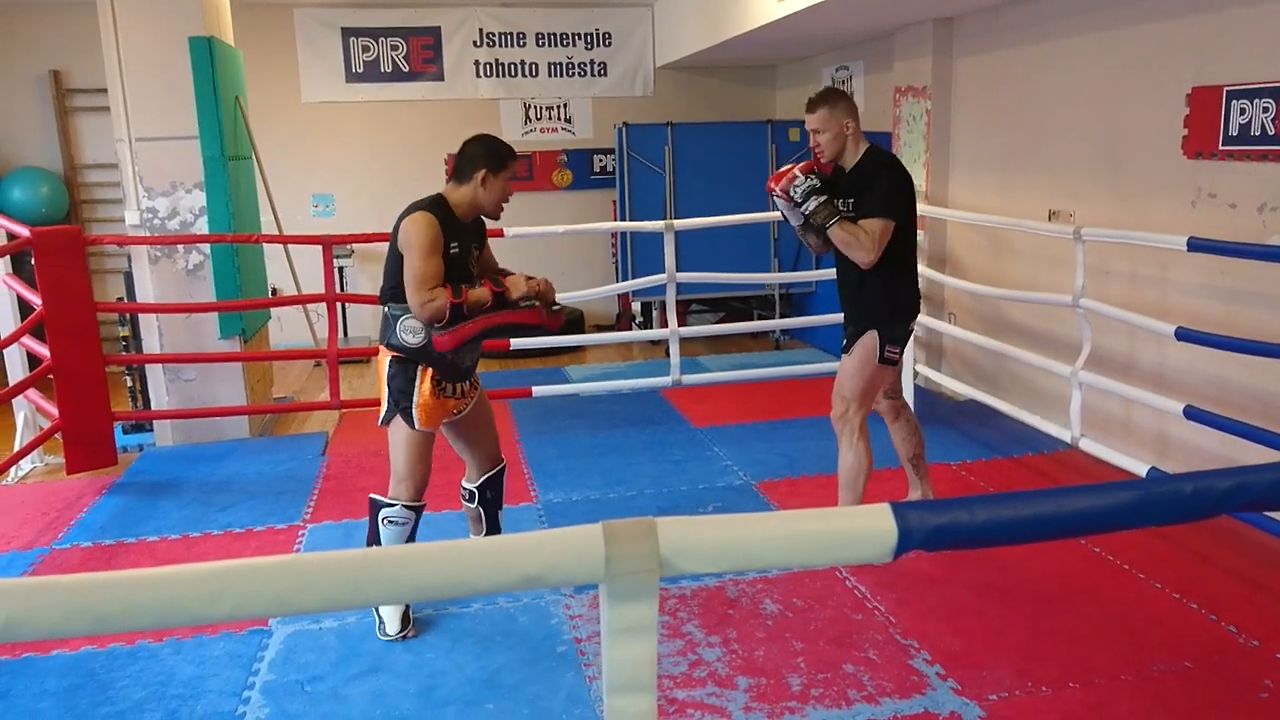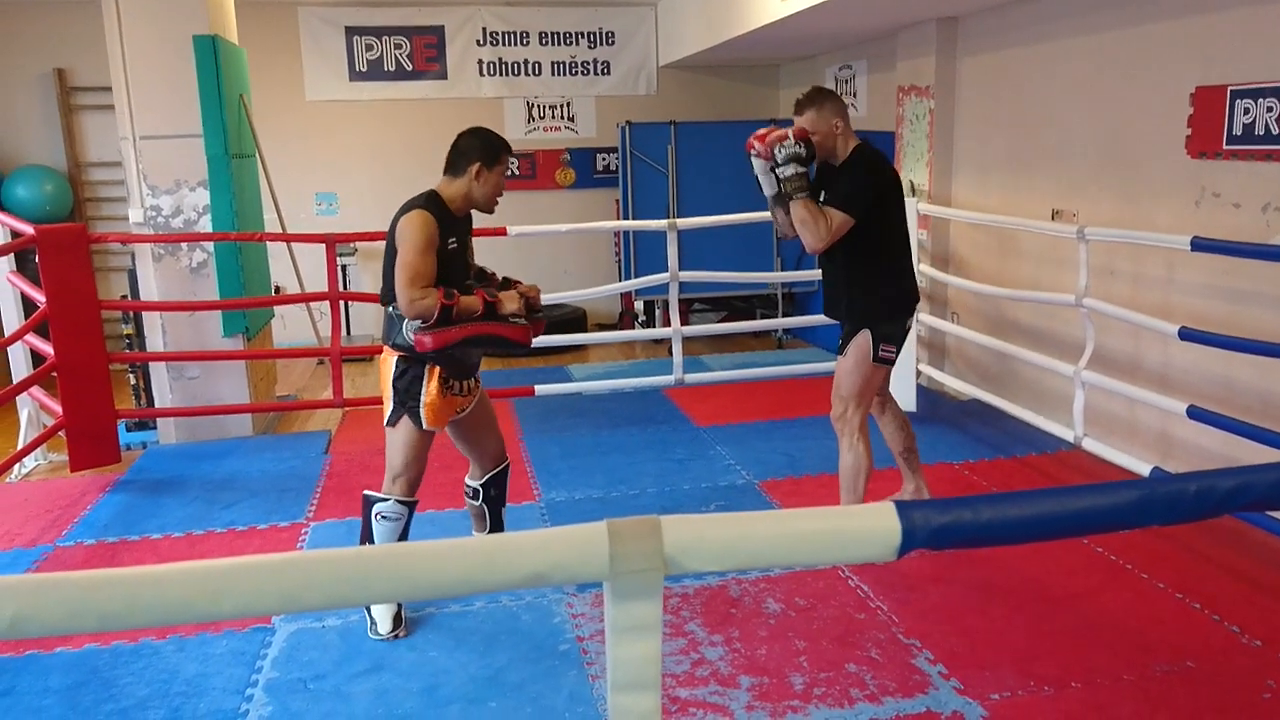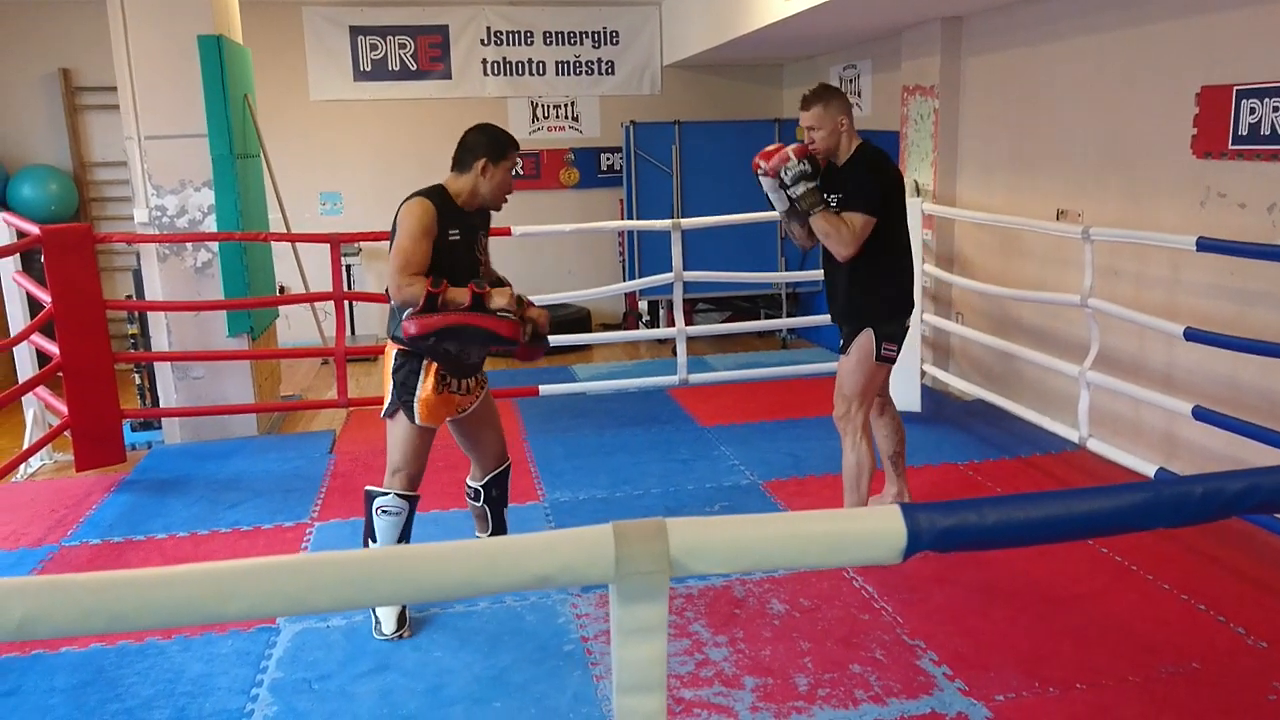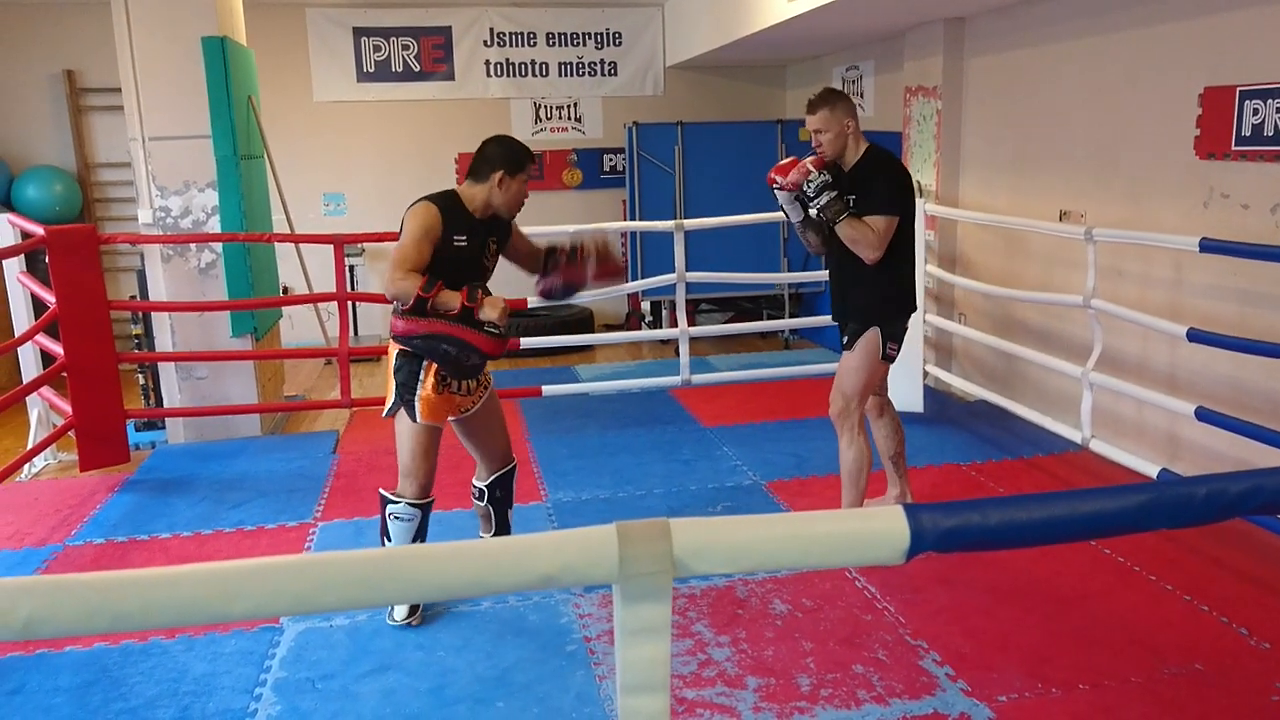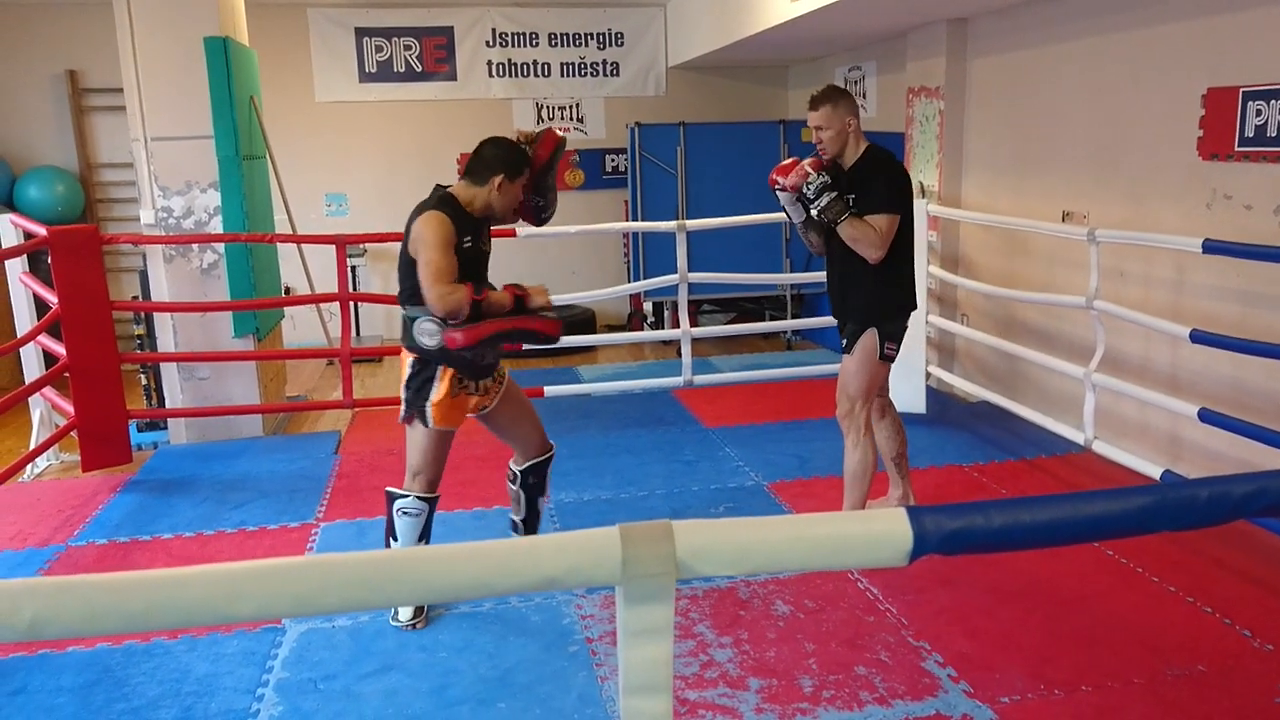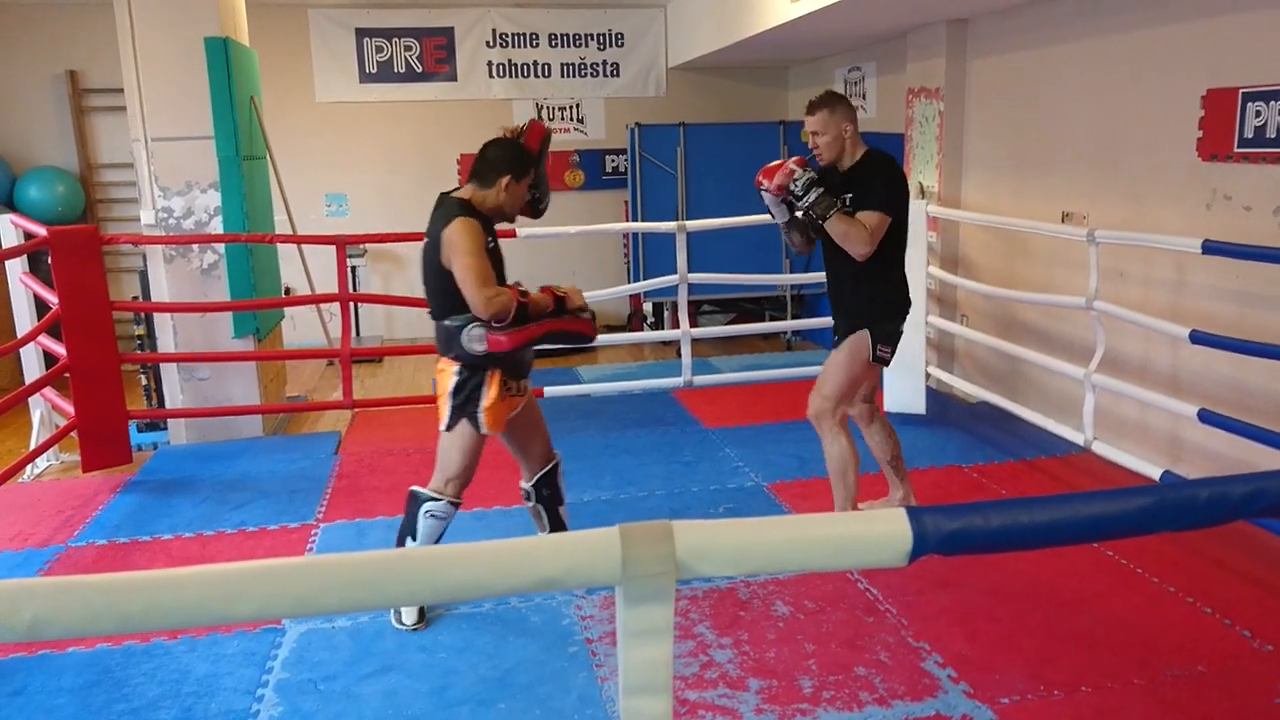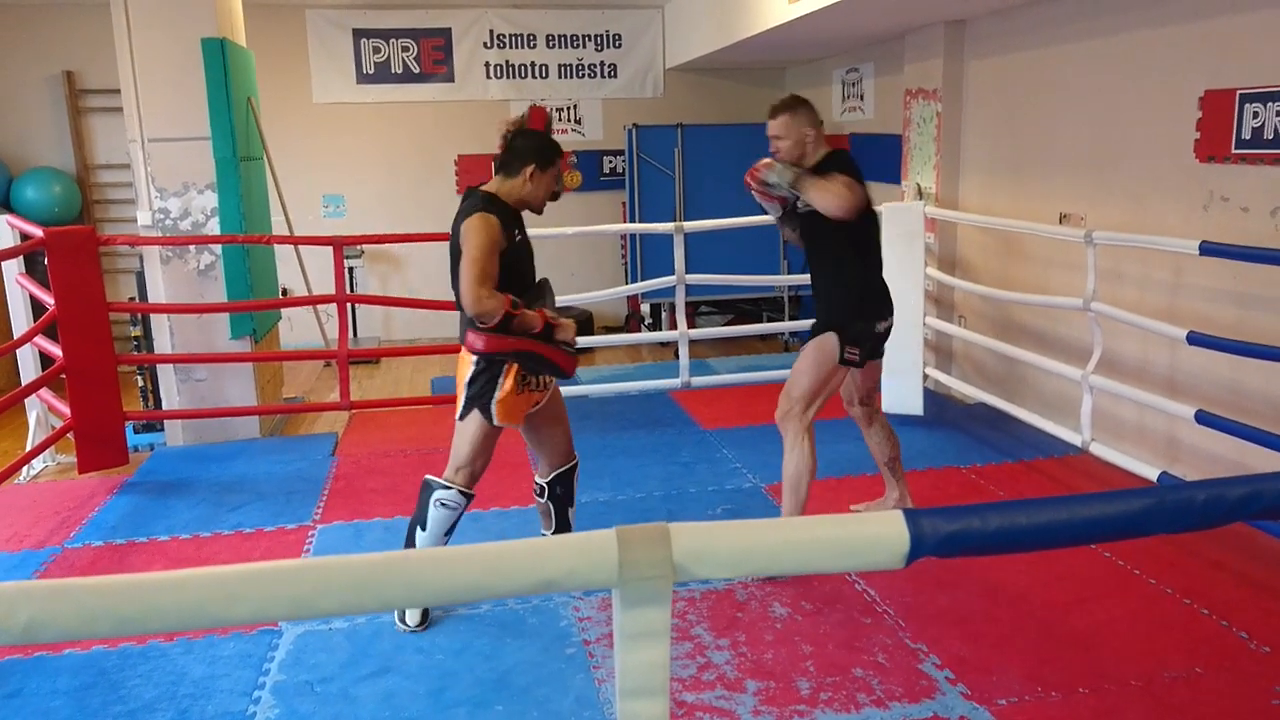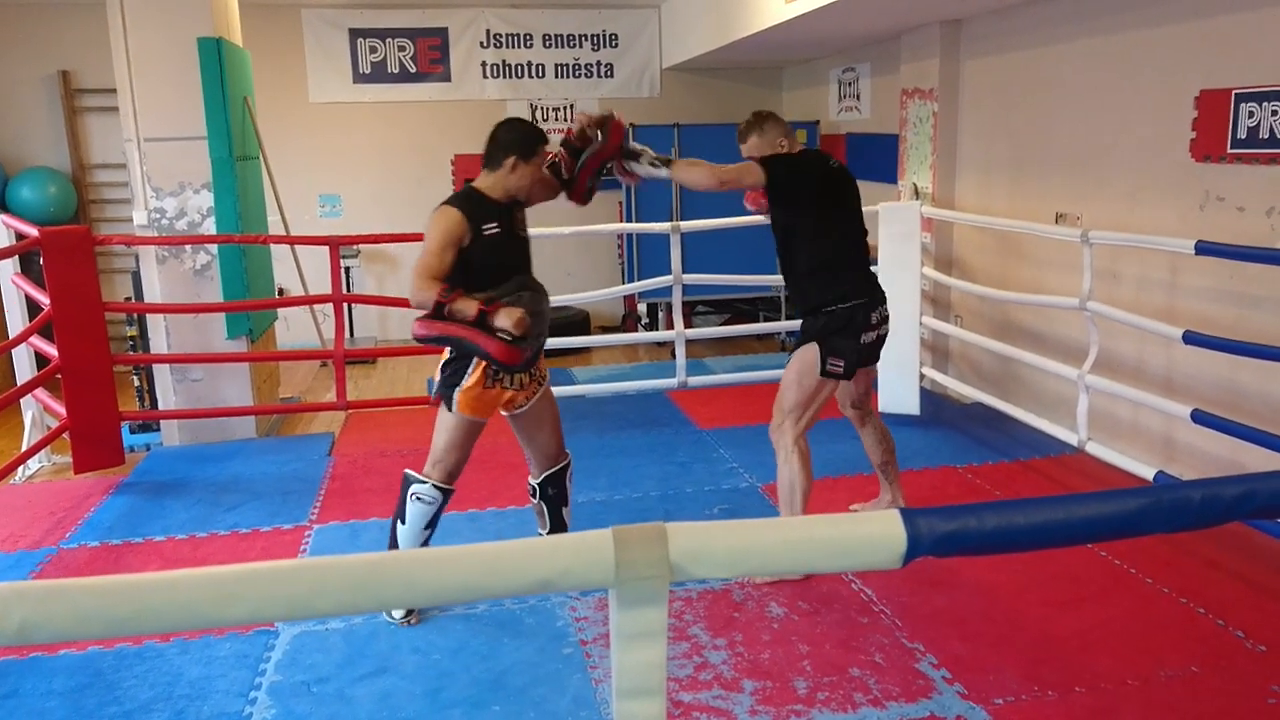
dt=0.2s
person 1, frame 1
left shoulder: (472, 225)
right shoulder: (424, 222)
left elbow: (487, 275)
right elbow: (424, 304)
left wrist: (527, 286)
right wrist: (500, 294)
left hip: (456, 368)
right hip: (413, 369)
left knee: (488, 462)
right knee: (407, 488)
person 1, frame 2
left shoulder: (462, 217)
right shoulder: (420, 219)
right elbow: (414, 302)
left wrist: (512, 289)
right wrist: (493, 304)
left hip: (457, 365)
right hip: (416, 369)
left knee: (492, 460)
right knee: (401, 485)
person 1, frame 3
left shoulder: (478, 218)
right shoulder: (423, 210)
right elbow: (402, 287)
left wrist: (522, 309)
right wrist: (483, 300)
left hip: (464, 363)
right hip: (417, 365)
left knee: (493, 462)
right knee: (402, 481)
person 1, frame 4
left shoulder: (497, 223)
right shoulder: (430, 213)
left elbow: (538, 261)
right elbow: (398, 283)
right wrist: (476, 305)
left hip: (469, 367)
right hip: (422, 365)
left knee: (499, 465)
right knee: (413, 484)
person 1, frame 5
left shoulder: (472, 212)
right shoulder: (435, 219)
left elbow: (538, 211)
right elbow: (445, 299)
left wrist: (540, 163)
right wrist: (518, 298)
left hip: (478, 365)
right hip: (437, 370)
left knee: (536, 450)
right knee: (421, 481)
left ankle: (524, 543)
person 1, frame 6
left shoulder: (467, 207)
right shoulder: (461, 225)
left elbow: (533, 208)
right elbow: (489, 303)
left wrist: (528, 154)
right wrist: (560, 301)
left hip: (503, 367)
right hip: (475, 373)
left knee: (542, 462)
right knee: (448, 484)
person 1, frame 7
left shoulder: (502, 205)
right shoulder: (484, 219)
left elbow: (552, 188)
right elbow: (478, 301)
left wrist: (545, 149)
right wrist: (550, 325)
left hip: (530, 364)
right hip: (493, 368)
left knee: (560, 462)
right knee: (460, 478)
person 1, frame 8
left shoulder: (511, 204)
right shoulder: (456, 214)
left elbow: (566, 184)
right elbow: (421, 289)
left wrist: (575, 148)
right wrist: (490, 314)
left hip: (521, 361)
right hip: (474, 365)
left knee: (552, 461)
right knee: (440, 471)
person 2, frame 1
left shoulder: (883, 174)
right shoulder: (838, 174)
left elbow: (865, 252)
right elbow: (822, 244)
left wrist: (816, 202)
right wrist: (794, 209)
left hip: (884, 311)
right hip: (870, 308)
left knee: (846, 415)
right knee: (890, 405)
right ankle: (921, 495)
person 2, frame 2
left shoulder: (865, 170)
right shoulder: (830, 168)
left elbow: (816, 239)
right elbow: (791, 226)
left wrist: (794, 173)
right wrist: (770, 176)
left hip: (880, 308)
right hip: (865, 305)
left knee: (847, 414)
right knee: (877, 401)
right ankle: (915, 489)
person 2, frame 3
left shoulder: (872, 169)
right shoulder: (830, 170)
left elbow: (844, 245)
right elbow: (807, 238)
left wrist: (804, 188)
right wrist: (780, 193)
left hip: (880, 309)
right hip: (858, 305)
left knee: (848, 413)
right knee: (875, 400)
right ankle: (897, 492)
person 2, frame 4
left shoulder: (885, 172)
right shoulder: (834, 173)
left elbow: (871, 248)
right elbow: (819, 245)
left wrist: (827, 200)
right wrist: (796, 207)
left hip: (880, 309)
right hip: (855, 305)
left knee: (844, 411)
right knee: (873, 401)
right ankle: (899, 494)
person 2, frame 5
left shoulder: (884, 170)
right shoulder: (833, 173)
left elbow: (874, 247)
right elbow: (821, 245)
left wrist: (827, 201)
right wrist: (798, 208)
left hip: (879, 308)
right hip: (853, 306)
left knee: (852, 413)
right knee: (875, 403)
right ankle: (901, 495)
person 2, frame 6
left shoulder: (881, 173)
right shoulder: (828, 179)
left elbow: (861, 244)
right elbow: (802, 242)
left wrist: (814, 197)
right wrist: (783, 209)
left hip: (877, 311)
right hip: (856, 312)
left knee: (823, 410)
right knee: (862, 407)
right ankle: (901, 495)
person 2, frame 7
left shoulder: (834, 167)
right shoulder: (814, 176)
left elbow: (842, 205)
right elbow: (805, 236)
left wrist: (787, 177)
right wrist: (779, 207)
left hip: (850, 318)
right hip: (856, 312)
left knee: (792, 417)
right knee: (861, 408)
right ankle: (898, 496)
person 2, frame 8
left shoulder: (799, 169)
right shoulder: (828, 173)
left elbow: (721, 177)
left wrist: (649, 163)
right wrist: (773, 212)
left hip: (838, 316)
right hip: (864, 310)
left knee: (785, 431)
right knee: (857, 409)
right ankle: (894, 496)
